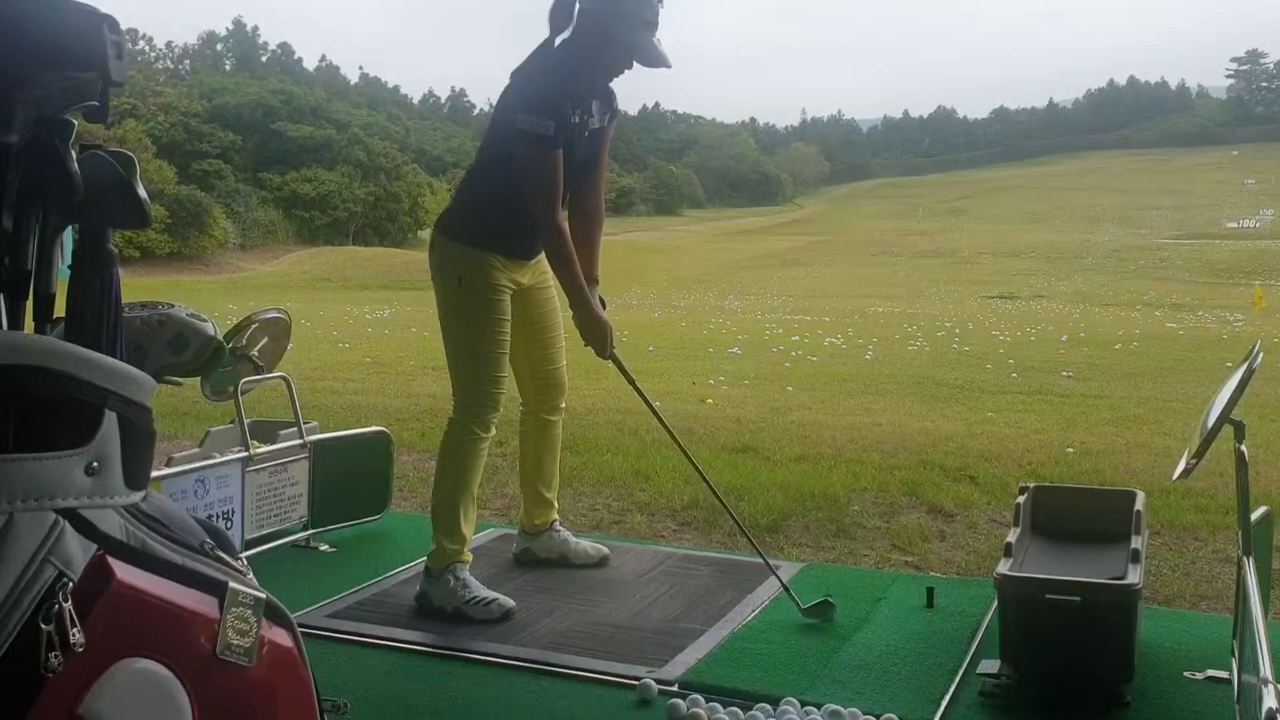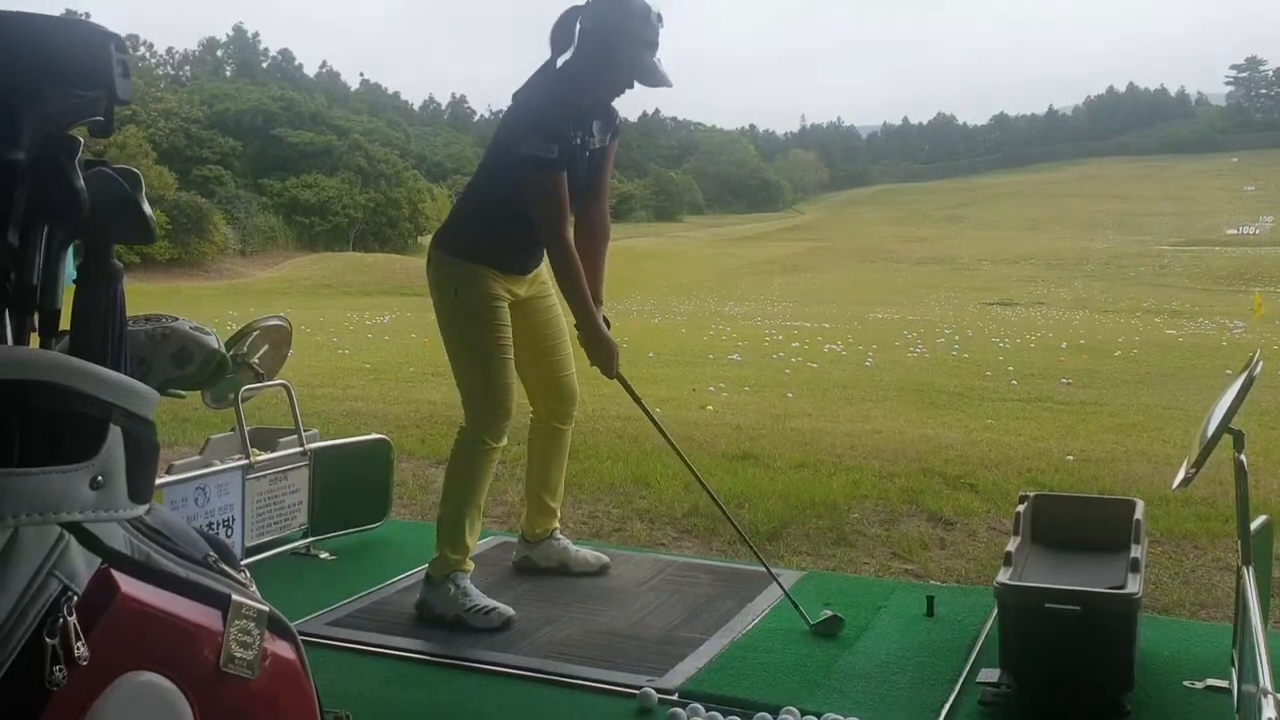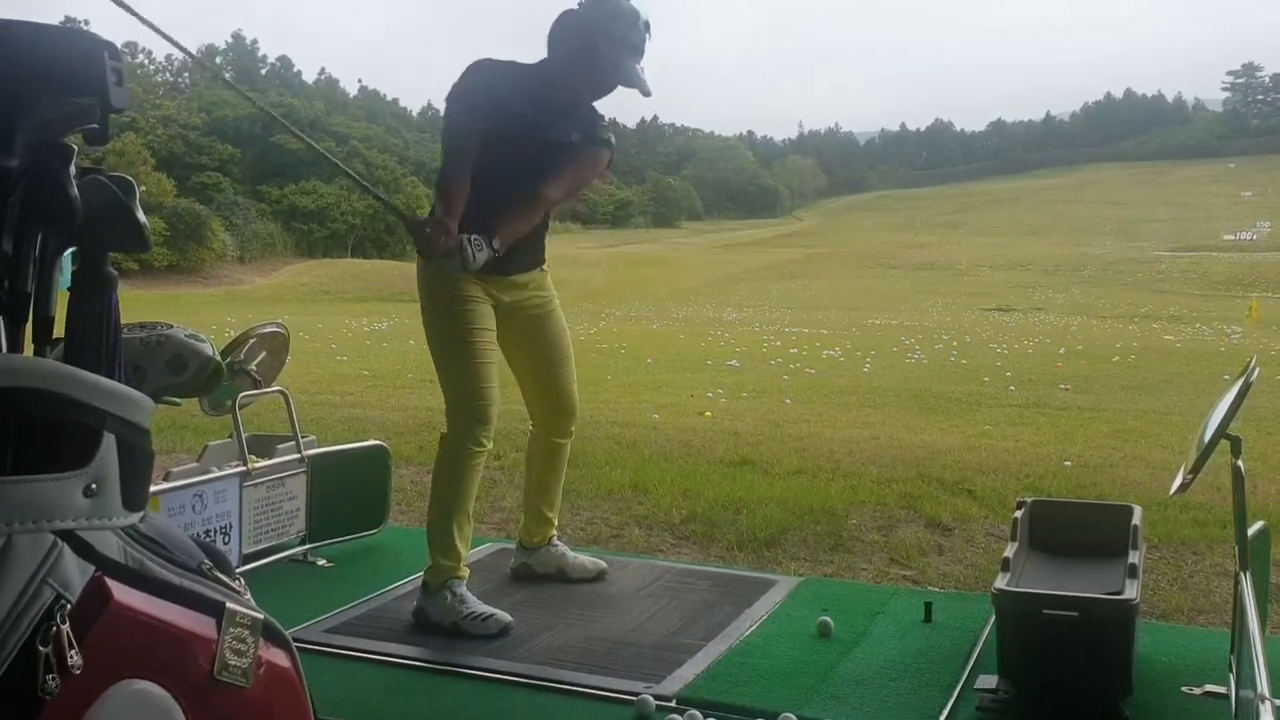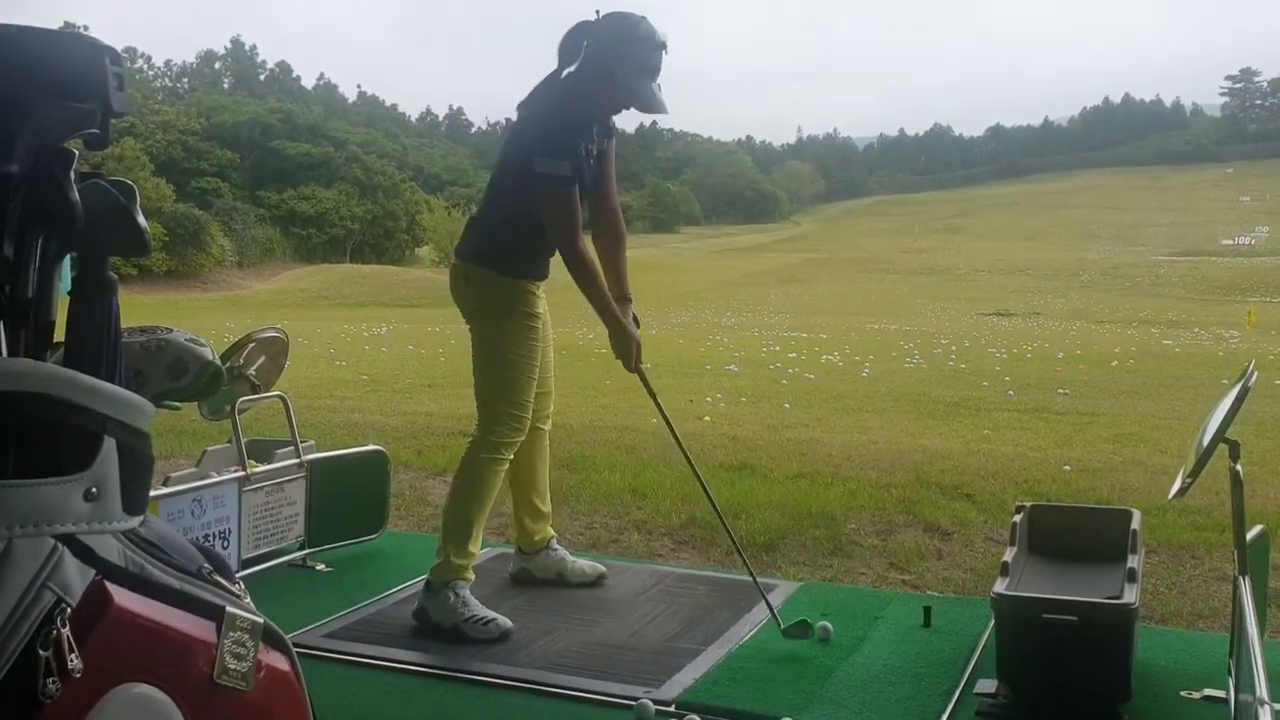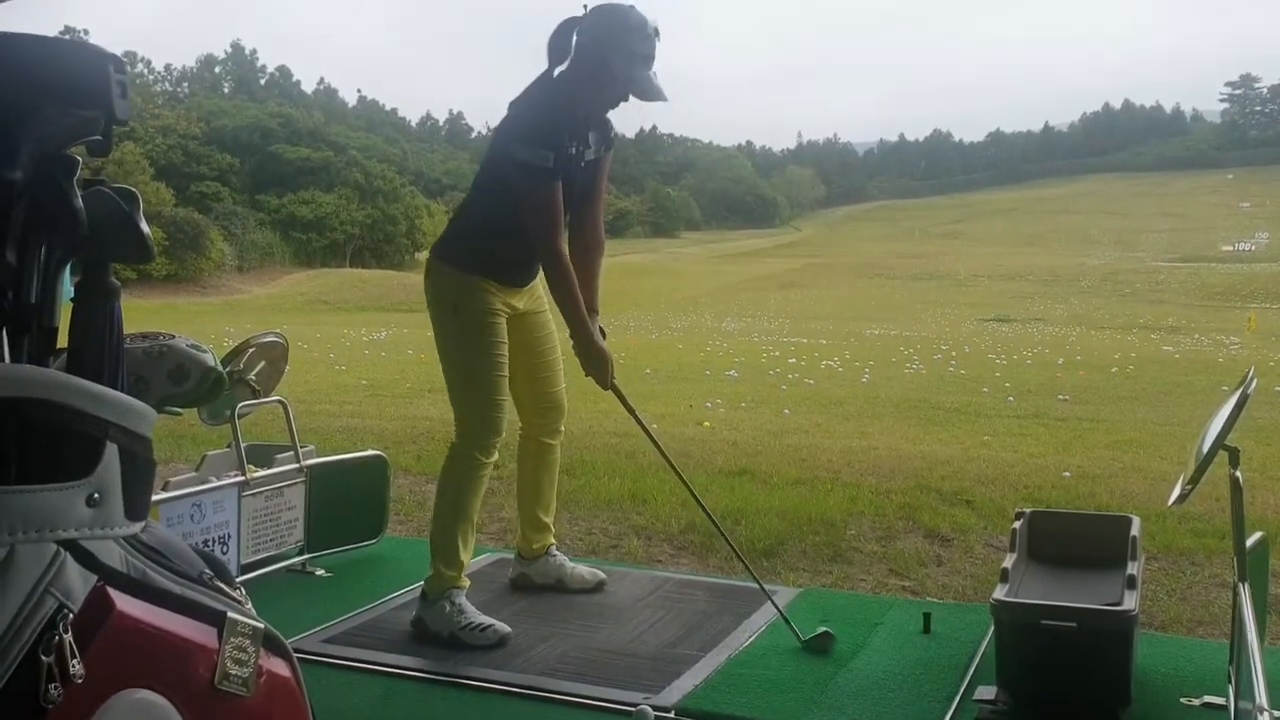
dt=1s
person 1, frame 1
left shoulder: (601, 100)
right shoulder: (538, 92)
left elbow: (588, 200)
right elbow: (549, 212)
left wrist: (591, 286)
right wrist: (585, 306)
left hip: (527, 257)
right hip: (473, 254)
left knee: (548, 393)
right knee: (479, 406)
left ankle: (539, 529)
right ankle: (444, 571)
person 1, frame 2
left shoulder: (603, 118)
right shoulder: (540, 115)
left elbow: (594, 218)
right elbow: (558, 233)
left wrist: (596, 309)
right wrist: (591, 327)
left hip: (525, 270)
right hip: (469, 268)
left knee: (559, 400)
right knee: (491, 415)
left ankle: (539, 537)
right ankle: (445, 579)
person 1, frame 3
left shoulder: (594, 137)
right shoulder: (488, 82)
left elbow: (545, 196)
right elbow: (457, 163)
left wrist: (483, 241)
right wrist: (443, 221)
left hip: (527, 276)
right hip: (455, 272)
left knee: (558, 412)
right knee: (474, 420)
left ankle: (537, 544)
right ankle: (441, 587)
person 1, frame 4
left shoulder: (596, 121)
right shoulder: (549, 129)
left elbow: (607, 217)
right elbow: (570, 240)
left wrist: (624, 302)
right wrist: (614, 324)
left hip: (519, 277)
right hip: (495, 279)
left knee: (536, 415)
right knee: (502, 427)
left ankle: (535, 547)
right ankle: (444, 587)
person 1, frame 5
left shoulder: (596, 129)
right shoulder: (535, 126)
left elbow: (588, 231)
right elbow: (551, 243)
left wrist: (591, 319)
right wrist: (584, 337)
left hip: (520, 284)
right hip: (467, 281)
left knee: (548, 416)
right knee: (482, 432)
left ankle: (536, 554)
right ankle: (441, 596)
